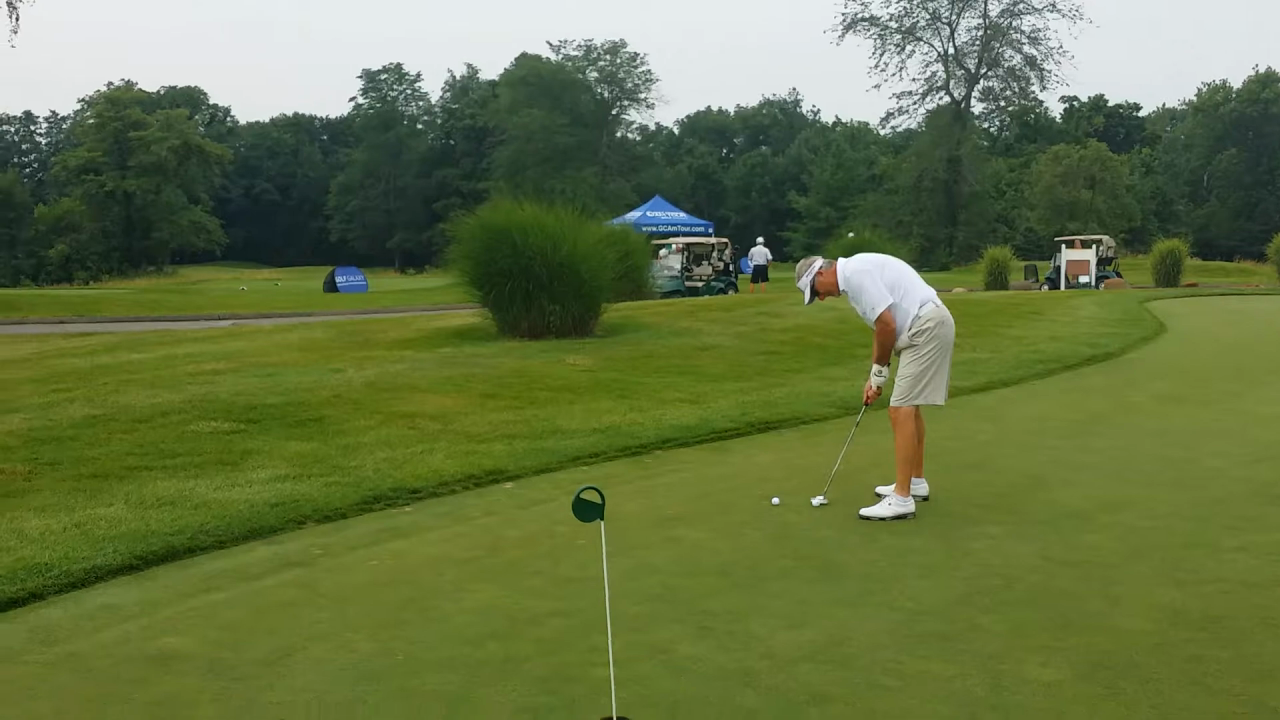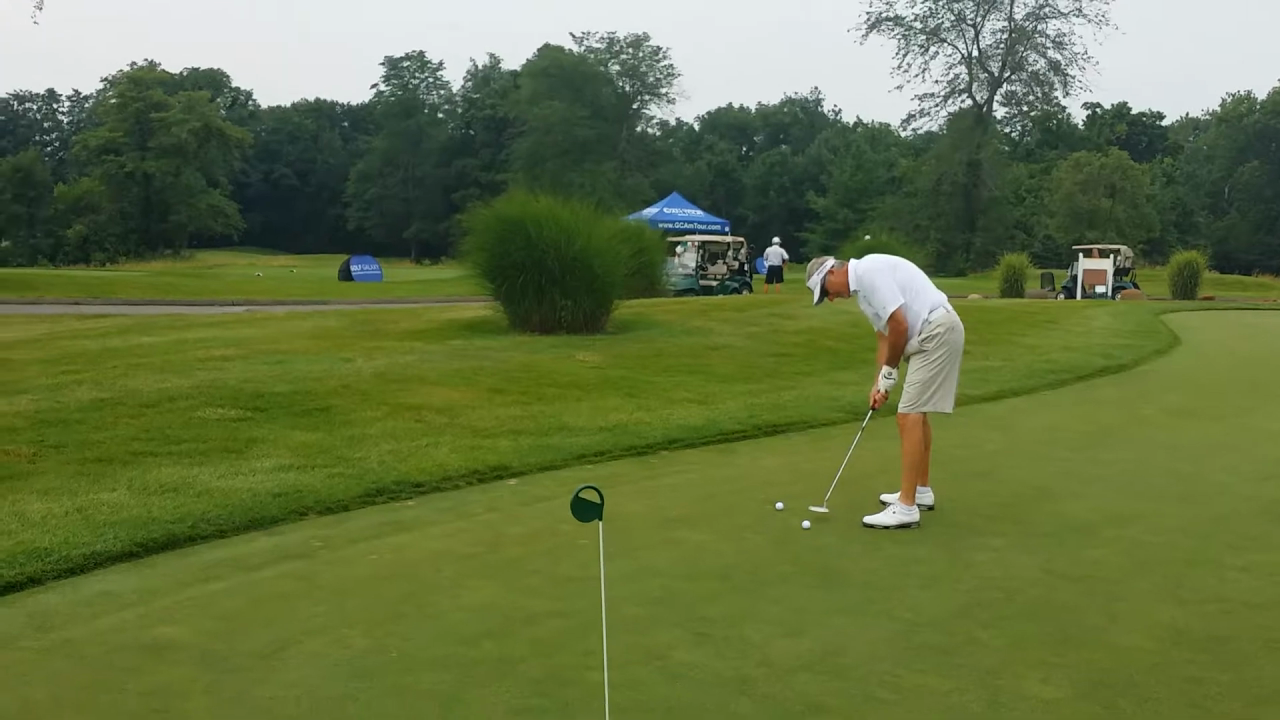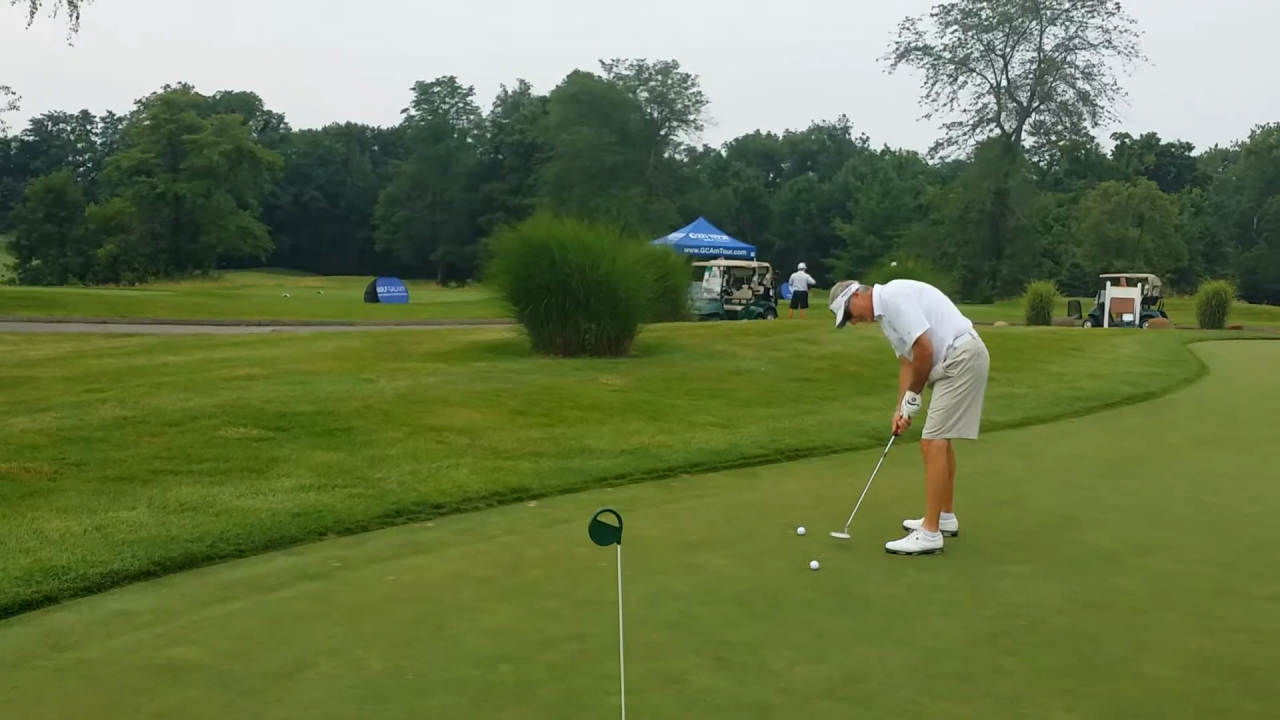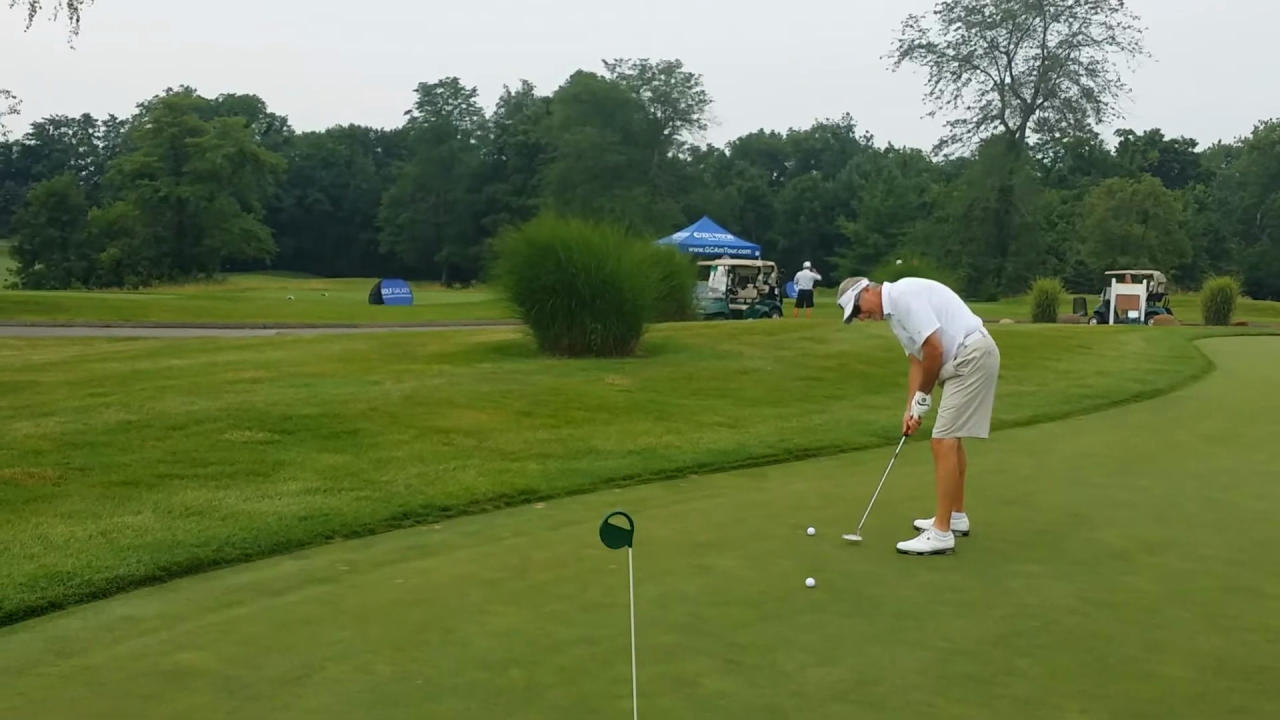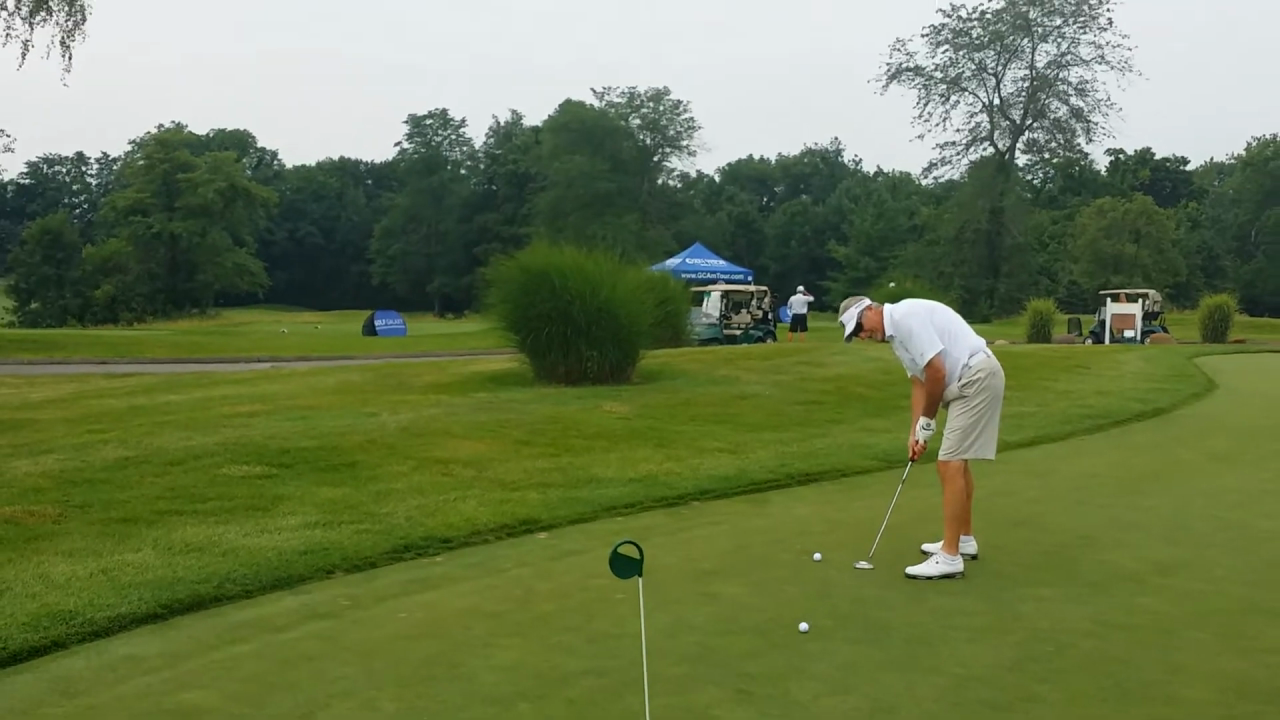
dt=0.2s
person 1, frame 1
left shoulder: (856, 272)
right shoulder: (854, 278)
left elbow: (887, 326)
right elbow: (881, 328)
left wrist: (879, 369)
right wrist: (873, 378)
left hip: (927, 326)
right hip: (927, 327)
left knee: (901, 410)
right knee: (909, 405)
left ankle: (901, 499)
right ankle: (916, 482)
person 1, frame 2
left shoulder: (868, 271)
right shoulder: (863, 285)
left elbow: (899, 324)
right elbow: (885, 334)
left wrist: (889, 371)
right wrist: (879, 382)
left hip: (937, 332)
right hip: (934, 334)
left knee: (909, 416)
right knee: (917, 412)
left ankle: (907, 507)
right ankle: (922, 490)
person 1, frame 3
left shoulder: (893, 297)
right shoulder: (886, 313)
left elbow: (924, 349)
right elbow: (907, 361)
left wrist: (912, 396)
right wrist: (901, 408)
left hip: (962, 358)
right hip: (957, 361)
left knee: (932, 443)
right knee: (940, 439)
left ankle: (930, 533)
right ankle: (945, 517)
person 1, frame 4
left shoulder: (903, 295)
right shoulder: (894, 312)
left elbow: (934, 349)
right elbow: (917, 360)
left wrist: (922, 397)
right wrist: (910, 408)
left hip: (972, 356)
right hip: (966, 360)
left knee: (943, 442)
right knee: (951, 438)
left ankle: (941, 533)
right ankle: (956, 517)
person 1, frame 5
left shoulder: (905, 316)
right shoulder: (896, 333)
left elbow: (936, 373)
right elbow: (919, 382)
left wrist: (926, 422)
right wrist: (915, 432)
left hip: (977, 377)
right hip: (969, 381)
left knee: (950, 464)
right knee: (957, 460)
left ankle: (950, 557)
right ankle: (964, 540)
